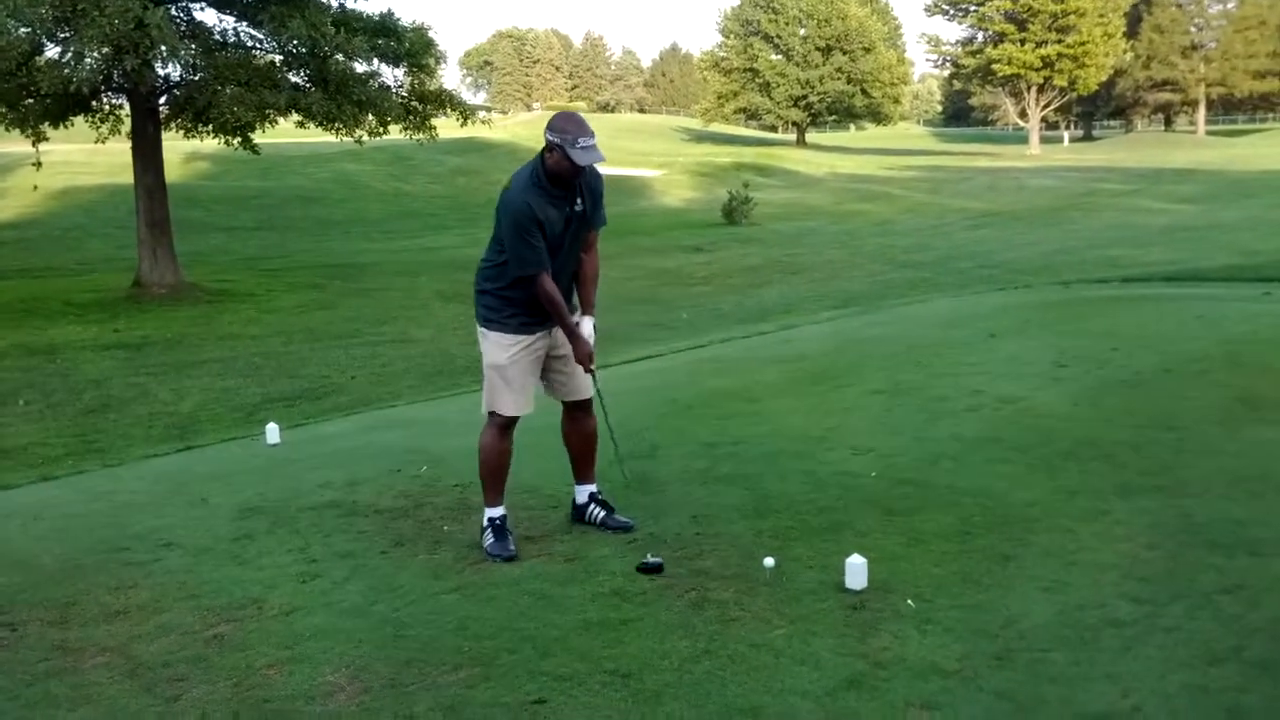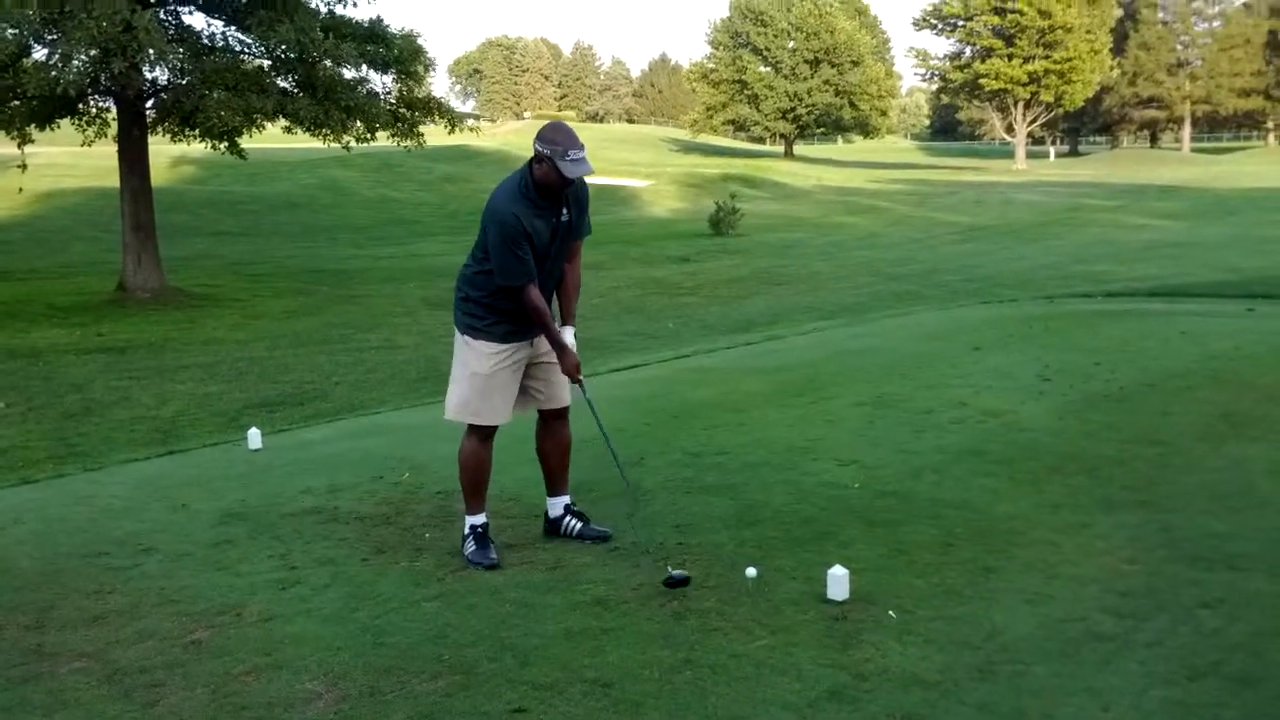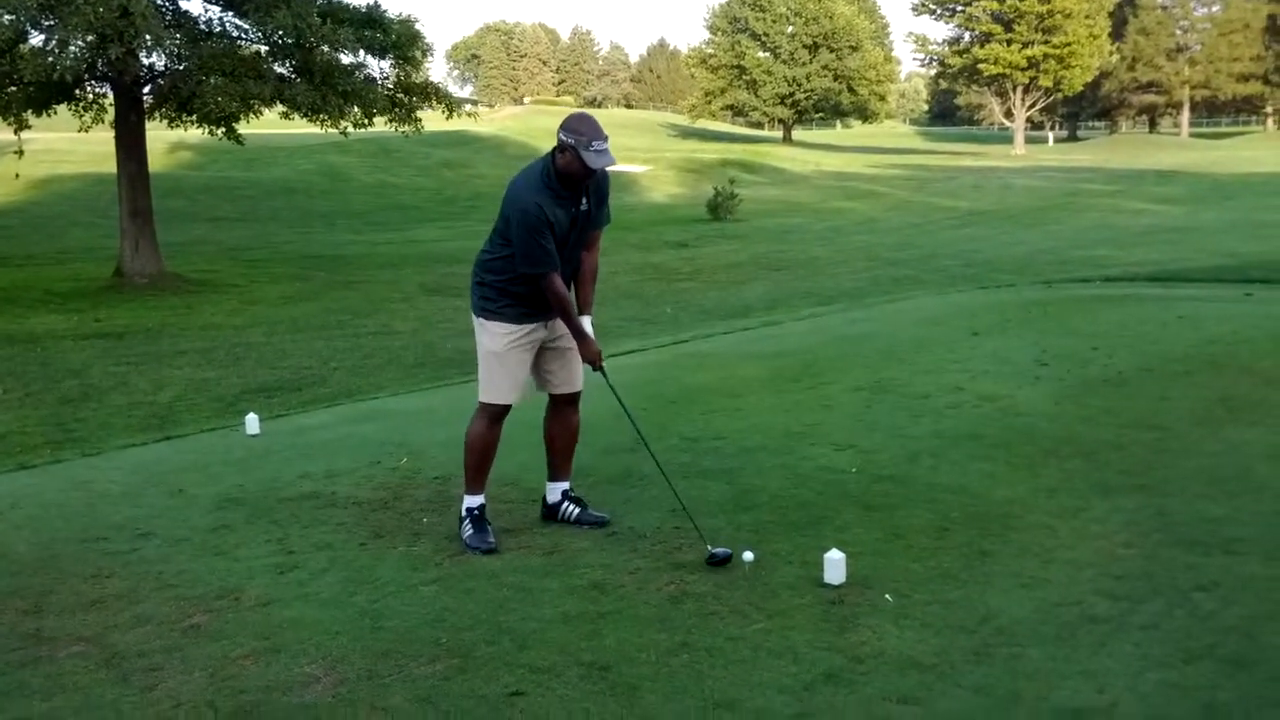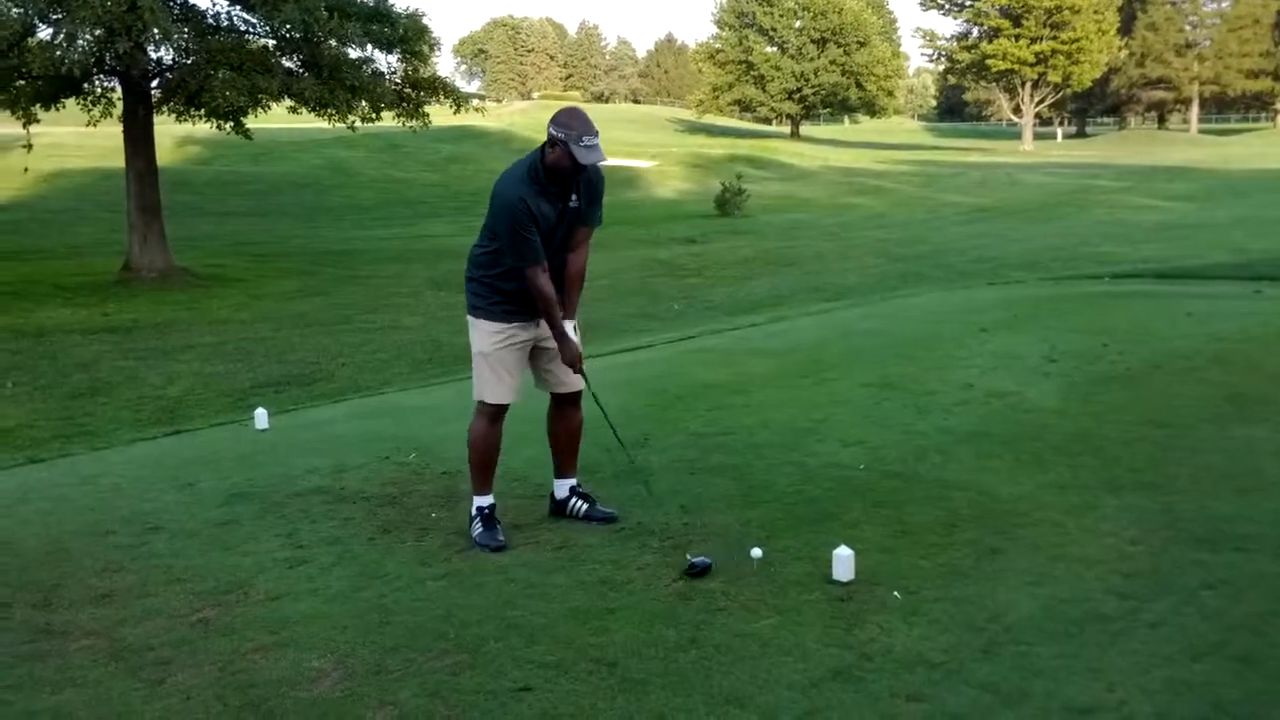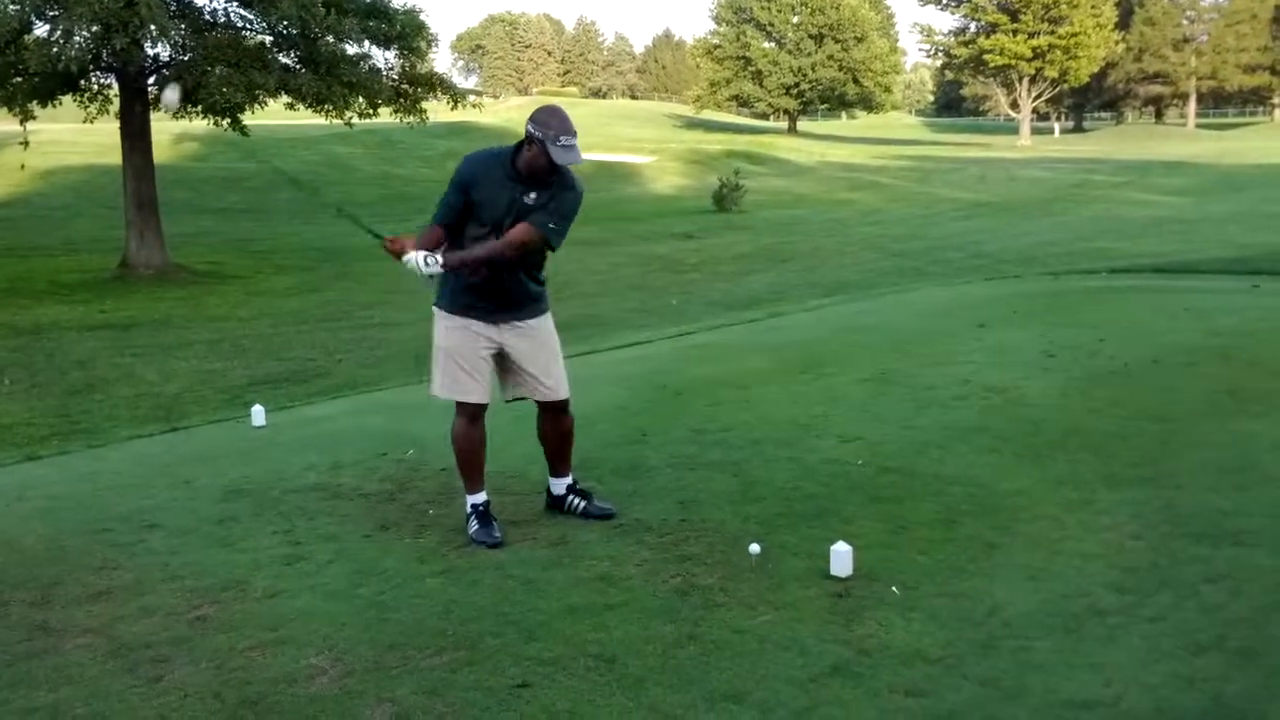
dt=0.4s
person 1, frame 1
left shoulder: (589, 182)
right shoulder: (520, 199)
left elbow: (587, 251)
right elbow: (539, 279)
left wrist: (588, 318)
right wrist: (575, 337)
left hip: (560, 311)
right hip: (509, 316)
left knee: (580, 403)
right knee: (503, 417)
left ankle: (586, 498)
right ankle: (493, 518)
person 1, frame 2
left shoulder: (575, 191)
right shoulder: (507, 209)
left elbow: (570, 260)
right elbow: (526, 290)
left wrist: (569, 329)
right wrist: (560, 349)
left hip: (538, 321)
right hip: (489, 324)
left knee: (556, 413)
right knee: (483, 426)
left ankle: (559, 511)
right ankle: (475, 527)
person 1, frame 3
left shoulder: (596, 181)
right shoulder: (529, 199)
left elbow: (588, 250)
right elbow: (549, 279)
left wrist: (586, 317)
right wrist: (582, 337)
left hip: (555, 307)
right hip: (505, 307)
left knee: (567, 397)
right knee: (495, 406)
left ankle: (557, 496)
right ankle: (472, 508)
person 1, frame 4
left shoulder: (591, 179)
right shoulder: (515, 192)
left elbow: (576, 253)
right elbow: (535, 274)
left wrist: (570, 322)
right wrist: (562, 340)
left hip: (553, 304)
right hip: (498, 305)
left knee: (569, 395)
right knee: (492, 406)
left ankle: (565, 493)
right ankle: (482, 508)
person 1, frame 5
left shoulder: (566, 191)
right shoulder: (477, 167)
left elbow: (510, 245)
right elbow: (441, 227)
left wrist: (443, 261)
right wrist: (417, 245)
left hip: (526, 310)
right hip: (465, 310)
left knee: (556, 401)
right knee: (470, 407)
left ankle: (562, 488)
right ankle: (477, 504)
